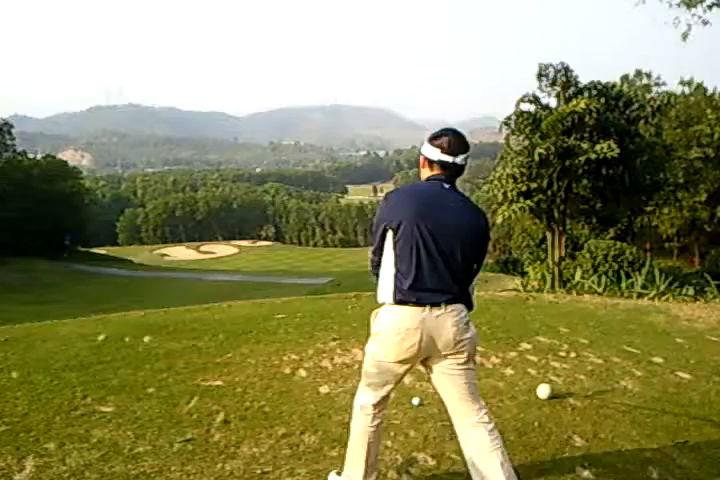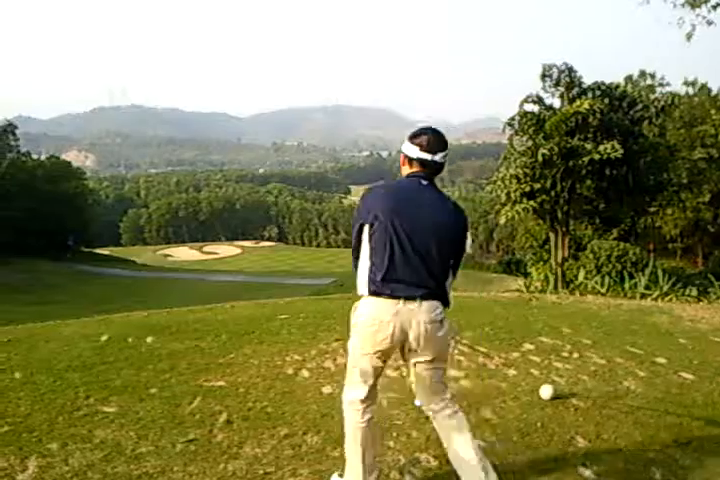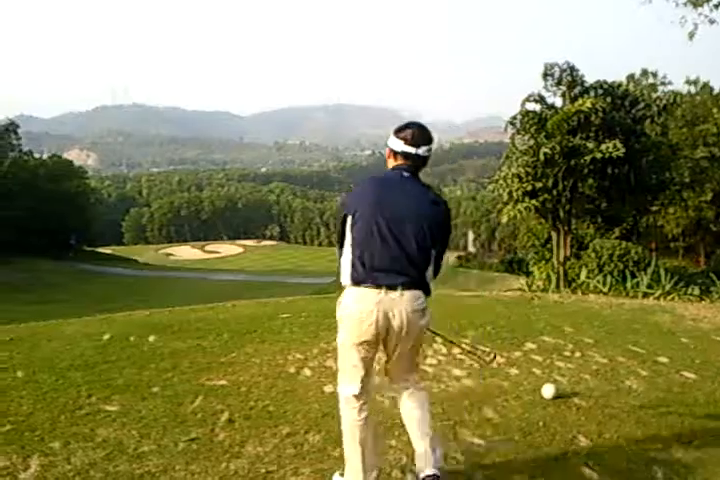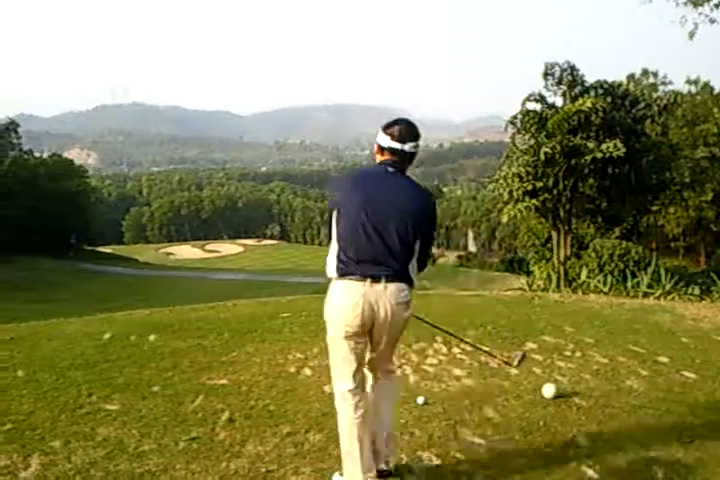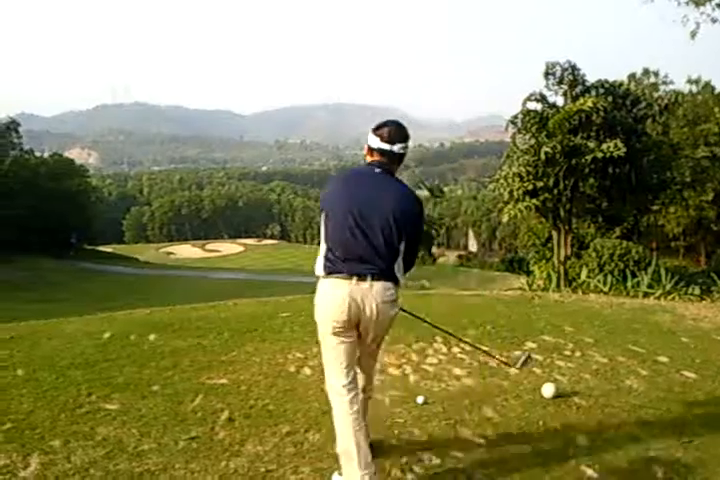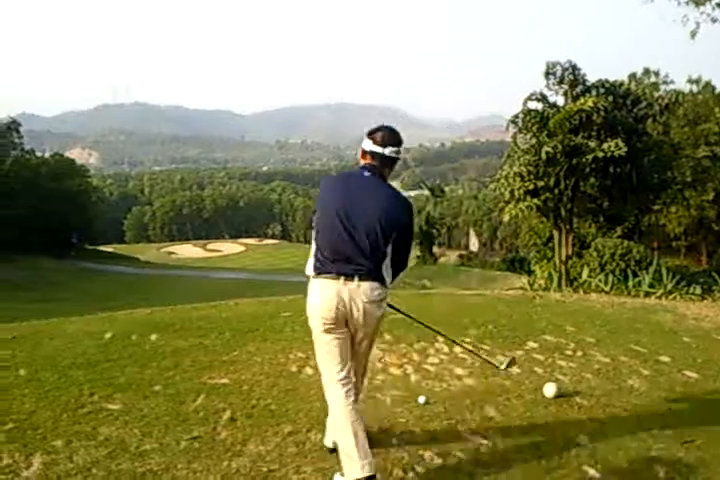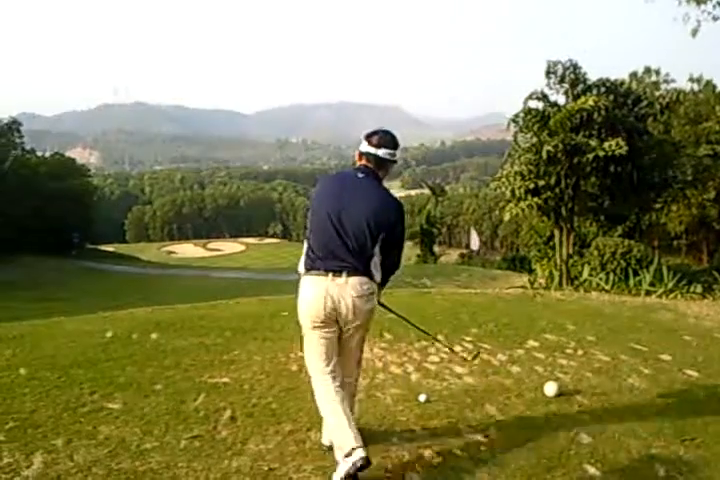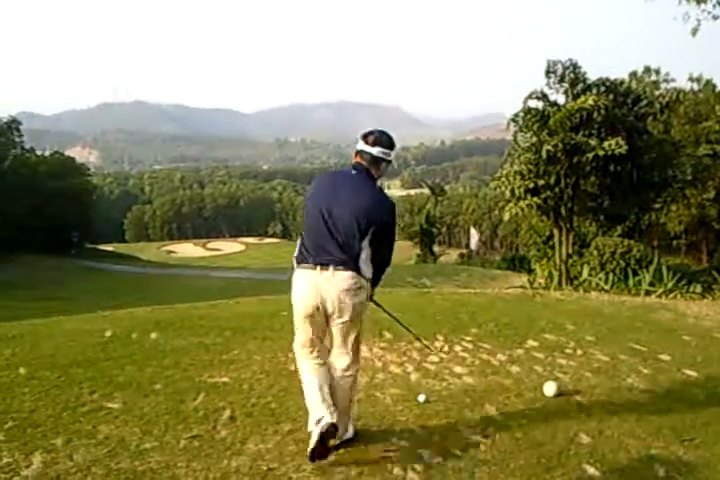
dt=0.1s
person 1, frame 1
left shoulder: (397, 202)
right shoulder: (476, 217)
left elbow: (378, 257)
right elbow: (468, 273)
left hip: (401, 319)
right hip: (451, 321)
left knee: (369, 402)
right knee: (473, 415)
person 1, frame 2
left shoulder: (375, 198)
right shoulder: (454, 214)
left elbow: (360, 252)
right elbow: (449, 271)
left hip: (377, 311)
right hip: (428, 315)
left knee: (359, 399)
right knee: (441, 405)
person 1, frame 3
left shoulder: (360, 191)
right shoulder: (436, 206)
right elbow: (434, 264)
left hip: (362, 301)
right hip: (410, 303)
left knee: (354, 393)
right knee: (408, 385)
person 1, frame 4
left shoulder: (346, 184)
right shoulder: (423, 200)
right elbow: (422, 257)
left hip: (348, 293)
right hip: (395, 295)
left knee: (349, 388)
right knee: (383, 374)
person 1, frame 5
left shoulder: (336, 185)
right shoulder: (409, 201)
right elbow: (409, 256)
left hip: (335, 290)
right hip: (380, 293)
left knee: (343, 385)
right knee: (363, 374)
right ankle: (353, 441)
person 1, frame 6
left shoulder: (328, 186)
right shoulder: (399, 205)
right elbow: (400, 260)
left hip: (325, 290)
right hip: (369, 293)
left knee: (337, 382)
right knee: (354, 375)
right ankle: (339, 434)
person 1, frame 7
left shoulder: (325, 186)
right shoulder: (390, 206)
right elbow: (391, 260)
right wrist: (374, 286)
left hip: (315, 285)
right hip: (357, 289)
left knee: (323, 369)
right knee: (348, 364)
right ankle: (343, 439)
person 1, frame 8
left shoulder: (320, 183)
right shoulder: (381, 203)
right elbow: (382, 257)
right wrist: (368, 284)
left hip: (307, 278)
right hip: (347, 283)
left knee: (310, 355)
right knee: (344, 362)
left ankle: (322, 421)
right ankle: (340, 429)
